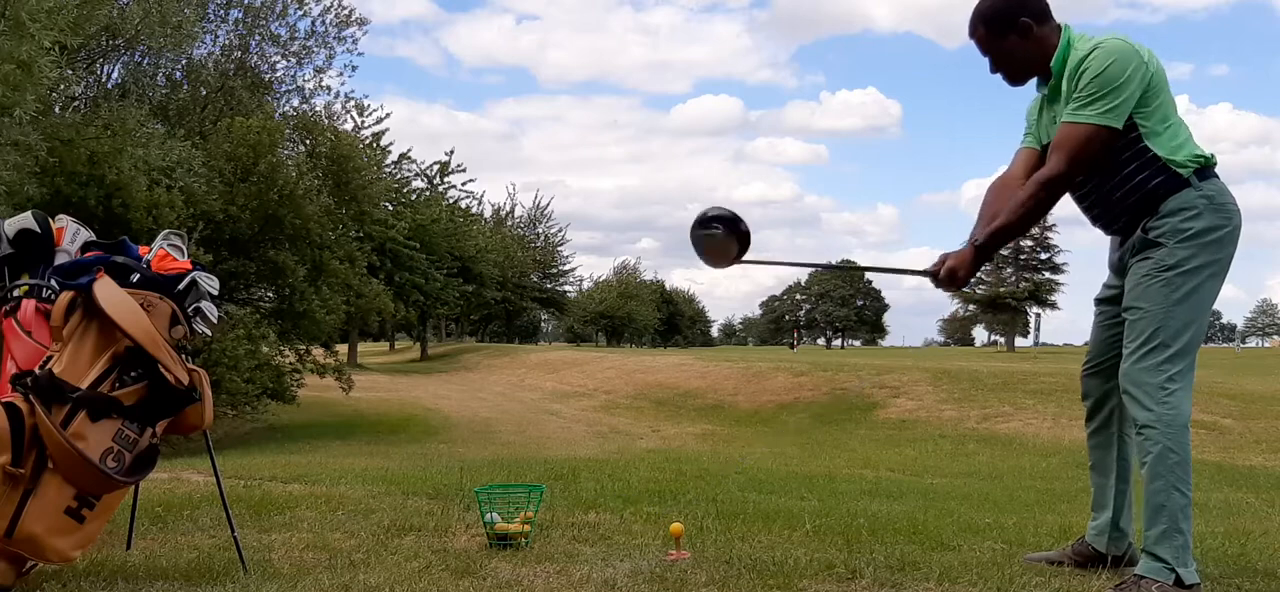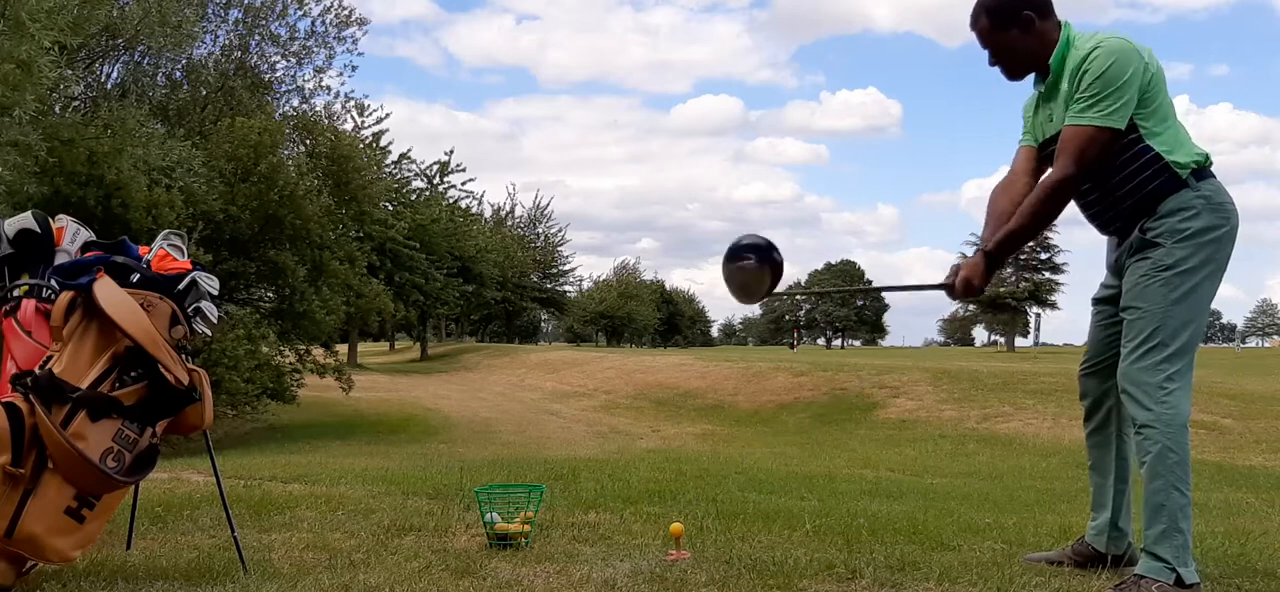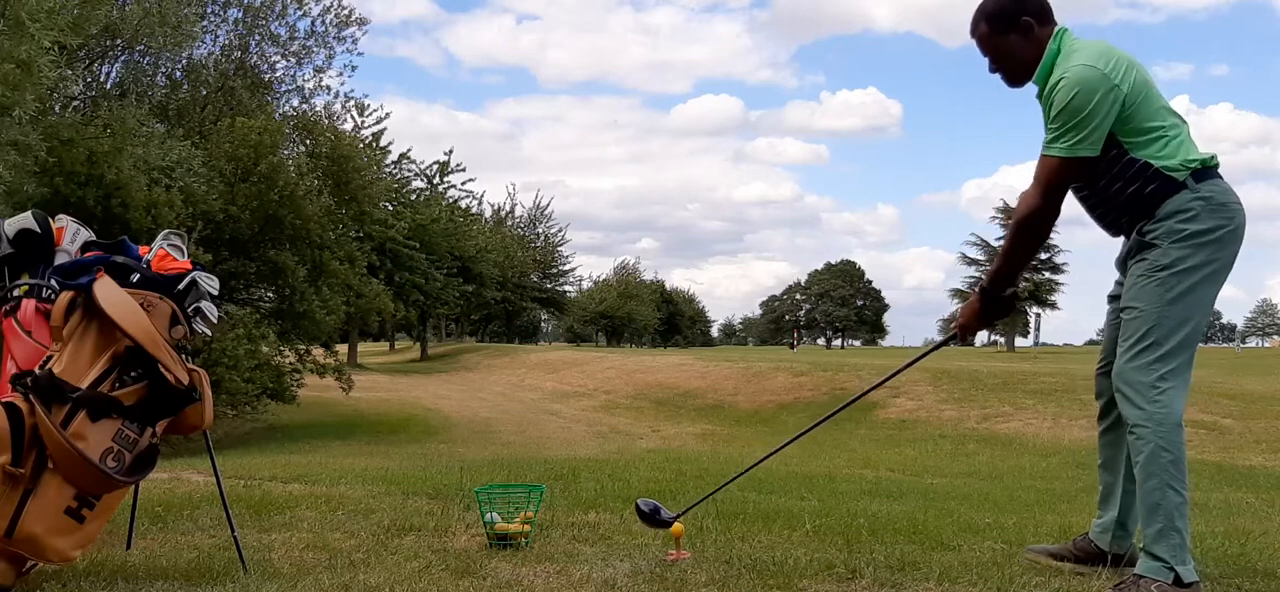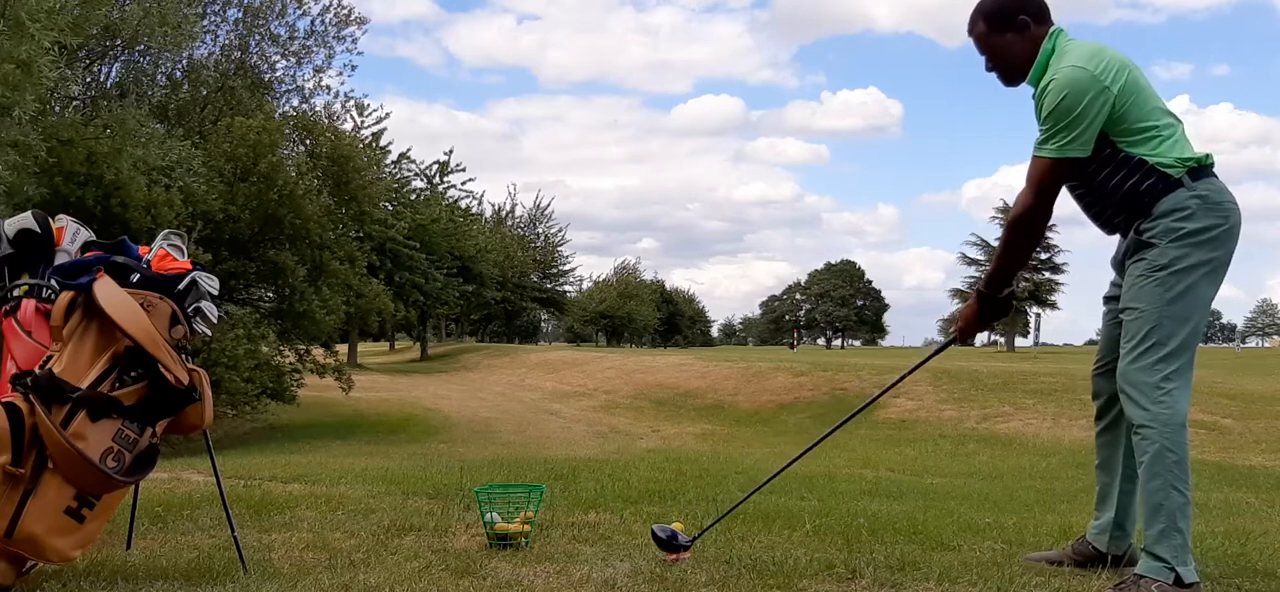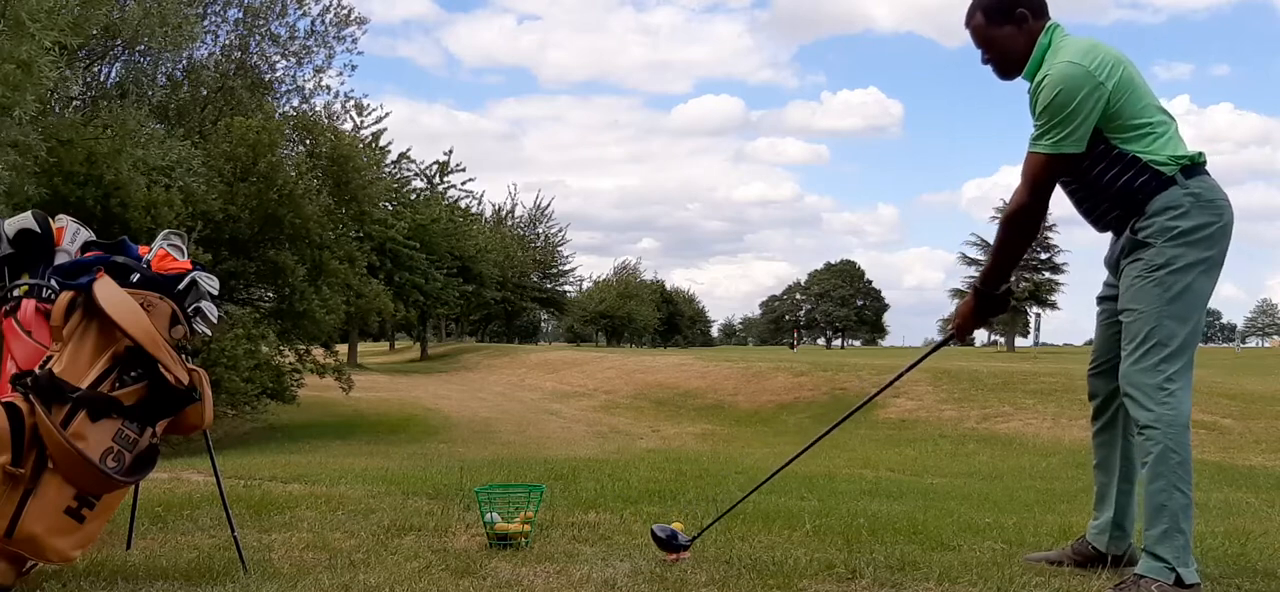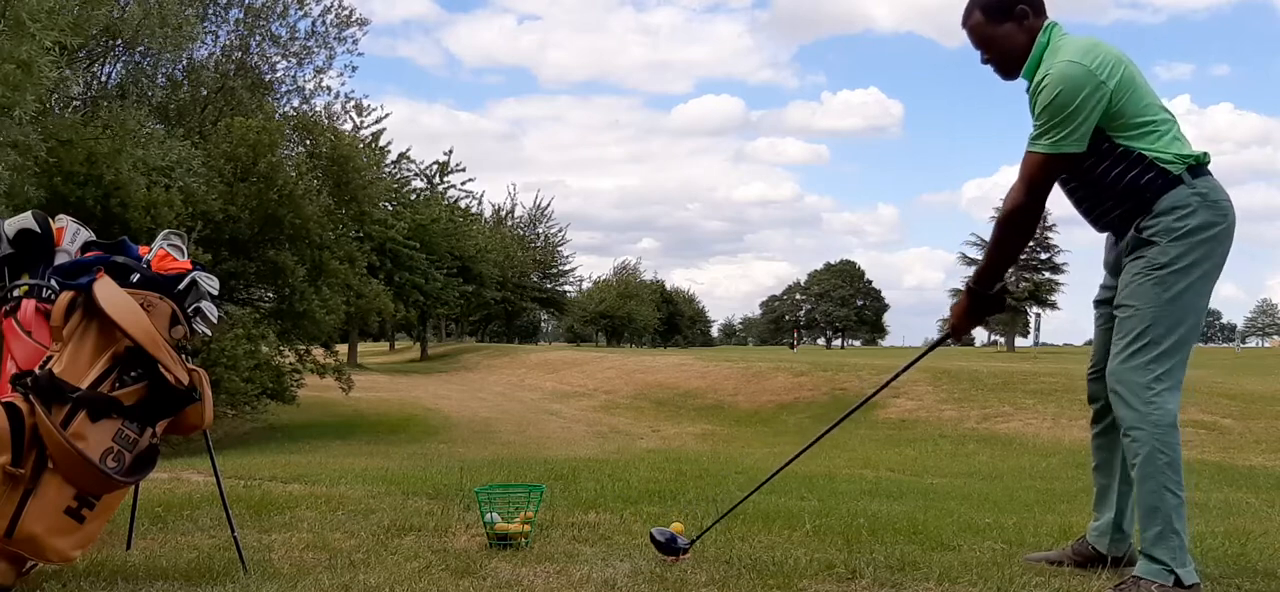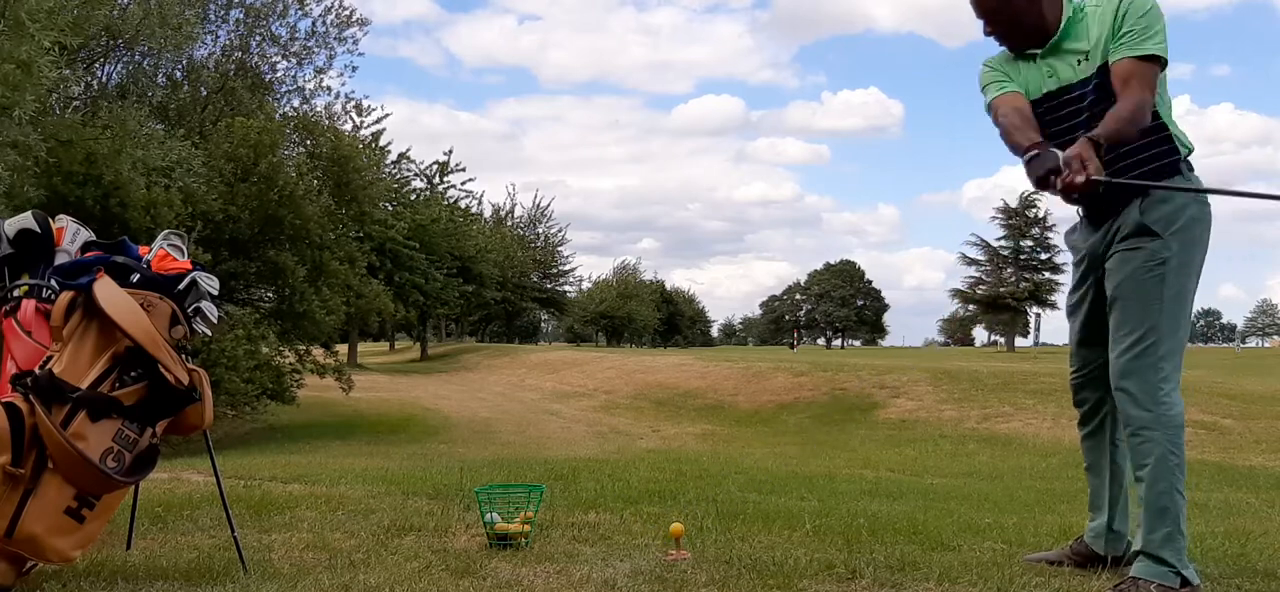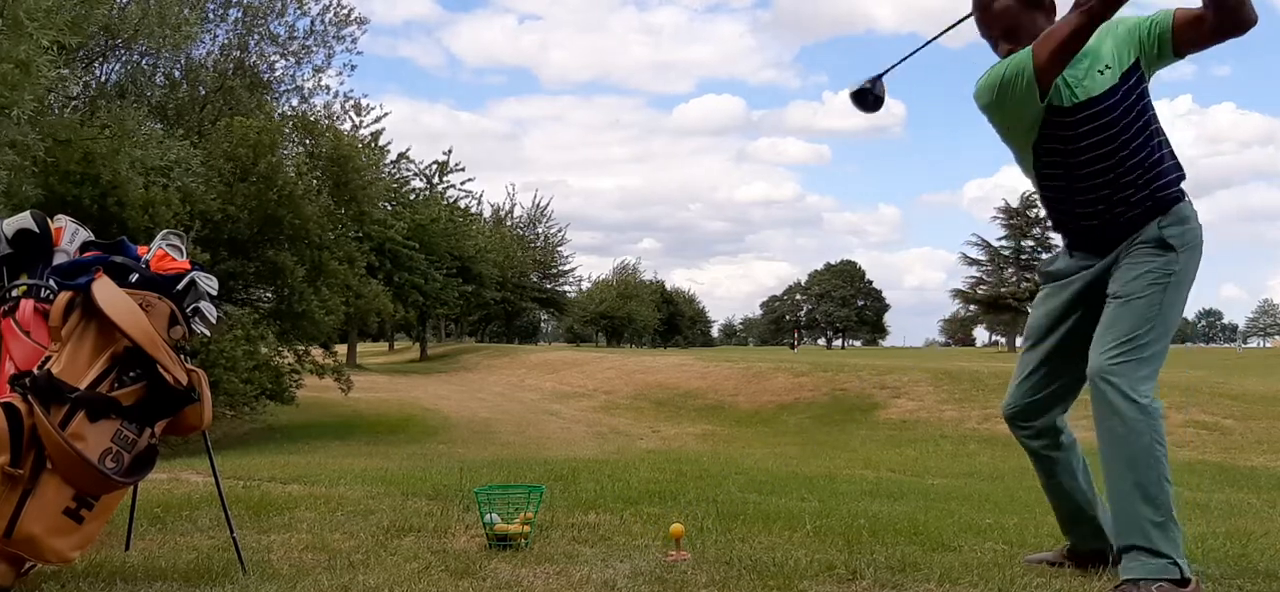
dt=0.4s
person 1, frame 1
left shoulder: (1105, 57)
right shoulder: (1049, 95)
left elbow: (1058, 176)
right elbow: (1014, 180)
left wrist: (978, 254)
right wrist: (973, 246)
left hip: (1186, 220)
right hip: (1139, 233)
left knee: (1148, 382)
right knee: (1103, 380)
right ankle: (1108, 539)
person 1, frame 2
left shoulder: (1107, 55)
right shoulder: (1041, 98)
left elbow: (1069, 174)
right elbow: (1018, 181)
left wrist: (992, 256)
right wrist: (983, 254)
left hip: (1183, 220)
right hip: (1134, 234)
left knee: (1148, 383)
right knee: (1100, 380)
right ankle: (1107, 539)
person 1, frame 3
left shoulder: (1082, 76)
right shoulder: (1064, 79)
left elbow: (1043, 207)
right elbow: (1037, 195)
left wrist: (988, 293)
right wrist: (1003, 284)
left hip: (1189, 220)
right hip: (1156, 230)
left knee: (1143, 382)
right knee: (1116, 380)
right ankle: (1112, 537)
person 1, frame 4
left shoulder: (1074, 76)
right shoulder: (1064, 75)
left elbow: (1034, 208)
right elbow: (1034, 200)
left wrist: (986, 296)
right wrist: (1001, 285)
left hip: (1184, 220)
right hip: (1151, 230)
left knee: (1147, 383)
right knee: (1112, 381)
right ankle: (1109, 539)
person 1, frame 5
left shoulder: (1068, 72)
right shoulder: (1061, 69)
left elbow: (1029, 203)
right elbow: (1032, 198)
left wrist: (983, 291)
right wrist: (999, 282)
left hip: (1176, 218)
right hip: (1144, 228)
left knee: (1150, 383)
right knee: (1109, 381)
right ankle: (1109, 539)
person 1, frame 6
left shoulder: (1069, 71)
right shoulder: (1055, 71)
left elbow: (1026, 203)
right elbow: (1027, 198)
left wrist: (976, 290)
right wrist: (992, 282)
left hip: (1179, 219)
right hip: (1140, 229)
left knee: (1137, 382)
right knee: (1107, 384)
right ankle: (1109, 539)
person 1, frame 7
right shoulder: (1000, 69)
left elbow: (1135, 101)
right elbow: (1016, 126)
left wrist: (1092, 146)
right wrist: (1050, 158)
left hip: (1160, 211)
right hip: (1097, 223)
left knee: (1140, 379)
right knee: (1092, 383)
right ankle: (1106, 539)
person 1, frame 8
right shoulder: (997, 88)
left hip: (1158, 234)
right hip: (1081, 255)
left knee: (1114, 376)
right knee: (1026, 407)
right ankle: (1092, 540)
